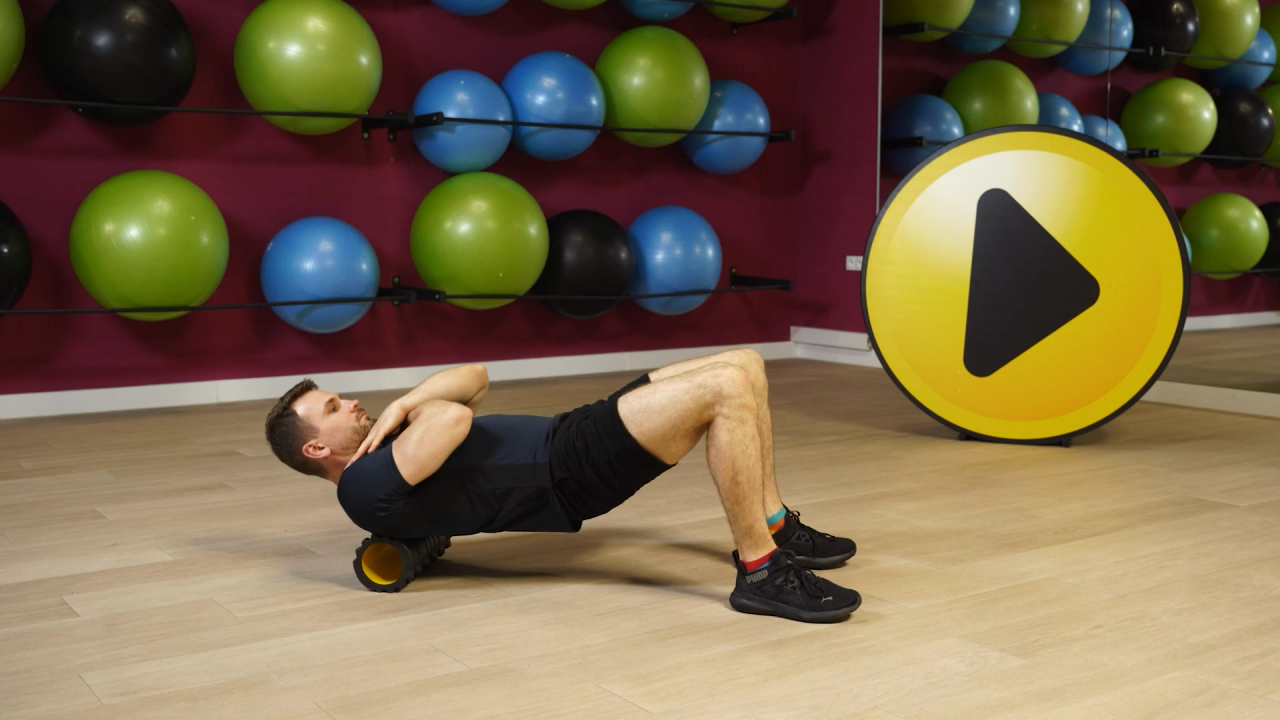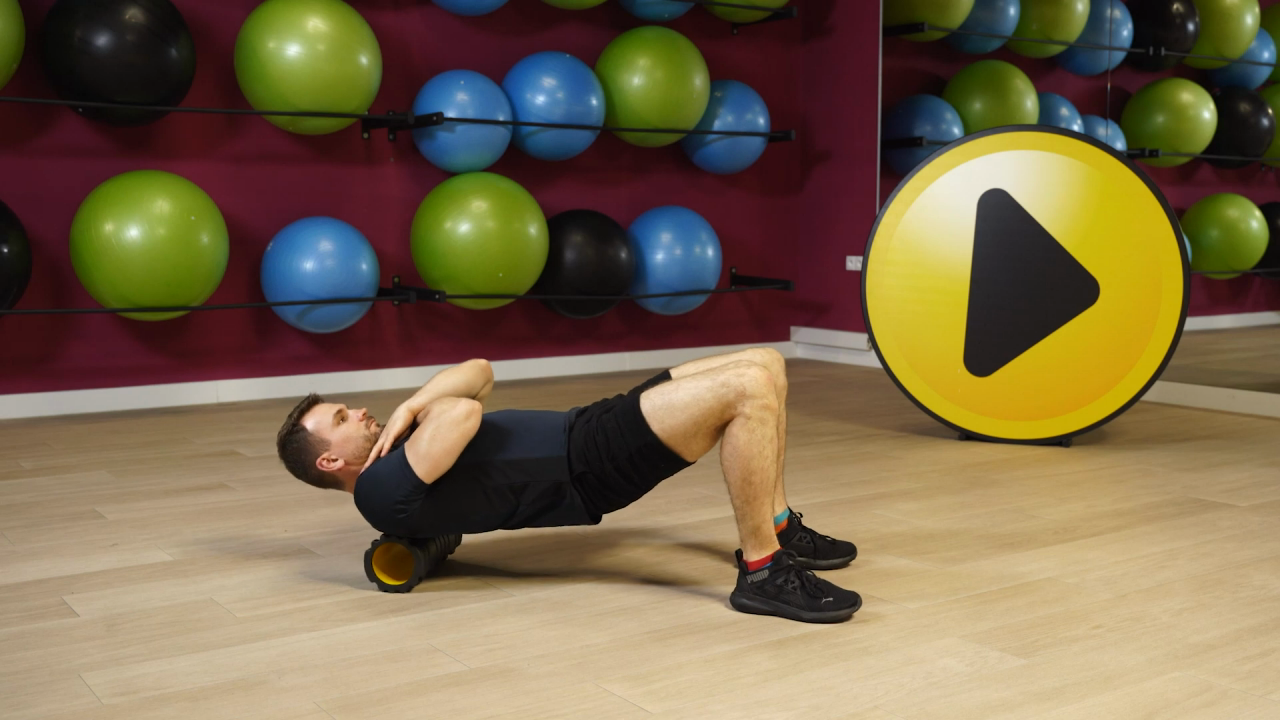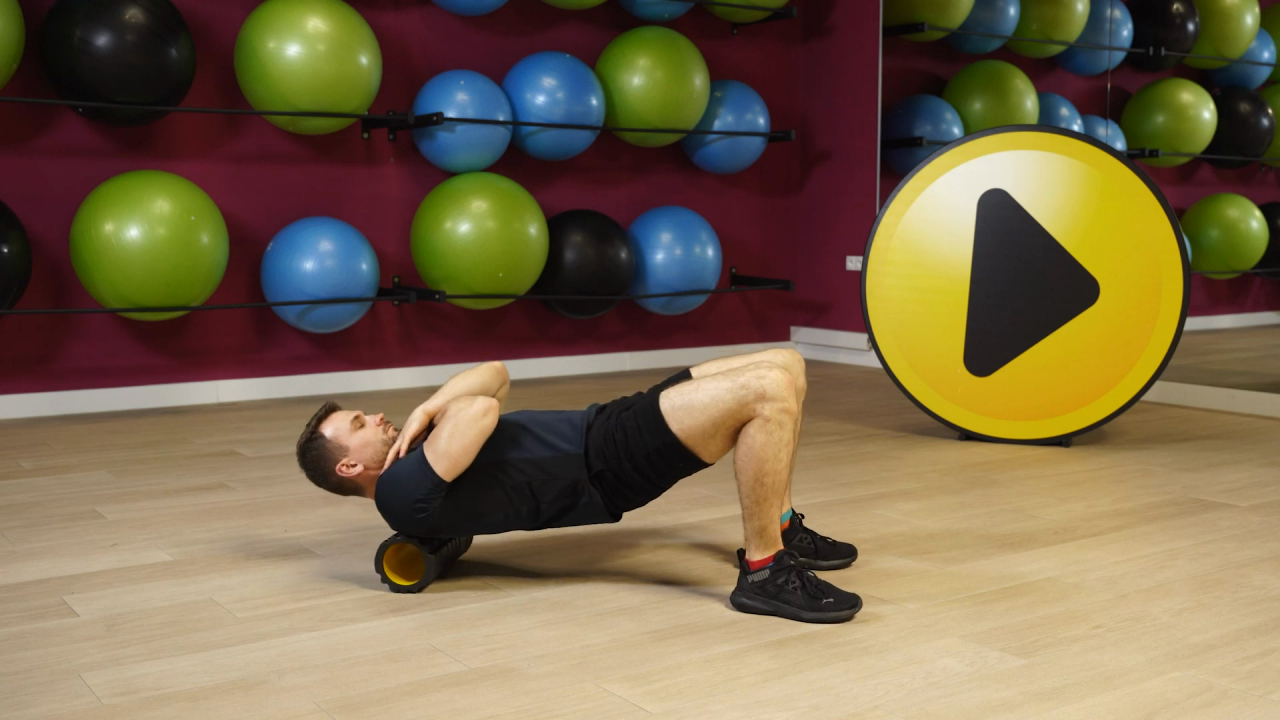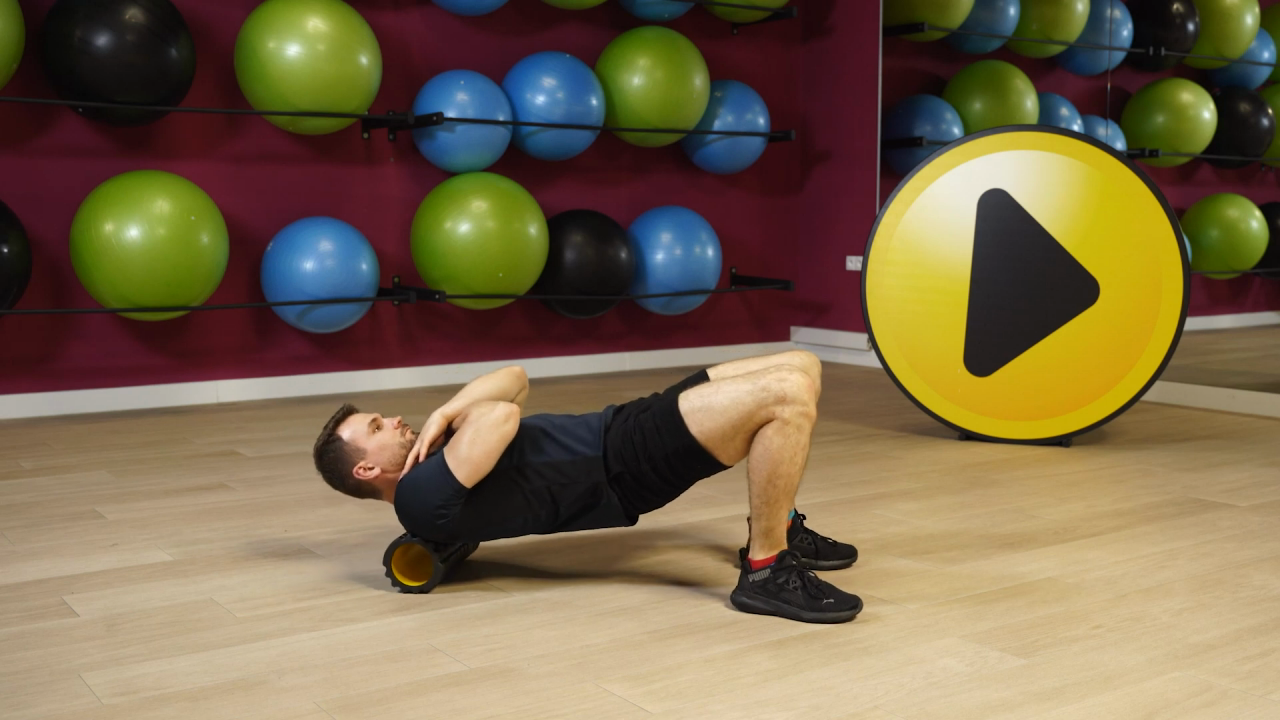
dt=0.4s
person 1, frame 1
left shoulder: (392, 444)
right shoulder: (366, 488)
left elbow: (475, 376)
right elbow: (453, 420)
left wrist: (402, 404)
right wrist: (412, 407)
left hip: (568, 439)
right hip: (568, 474)
left knee: (743, 366)
right knee: (726, 389)
left ankle: (776, 526)
right ankle: (762, 571)
person 1, frame 2
left shoulder: (400, 450)
right shoulder: (384, 491)
left elbow: (478, 372)
right elbow: (465, 413)
left wrist: (410, 407)
right wrist: (420, 409)
left hip: (587, 433)
right hip: (587, 467)
left knee: (764, 365)
right knee: (749, 390)
left ankle: (778, 528)
right ankle: (763, 570)
person 1, frame 3
left shoulder: (419, 451)
right shoulder: (403, 492)
left elbow: (494, 373)
right elbow: (481, 409)
left wrist: (428, 409)
right wrist: (434, 411)
left hip: (606, 428)
right hip: (606, 465)
left knee: (785, 365)
right knee: (770, 392)
left ankle: (780, 529)
right ankle: (764, 571)
person 1, frame 4
left shoulder: (437, 454)
right shoulder: (424, 497)
left elbow: (515, 378)
right elbow: (502, 416)
left wrist: (445, 413)
right wrist: (454, 414)
left hip: (623, 429)
right hip: (623, 468)
left knee: (800, 367)
right knee: (788, 396)
left ankle: (781, 530)
right ankle: (767, 571)
